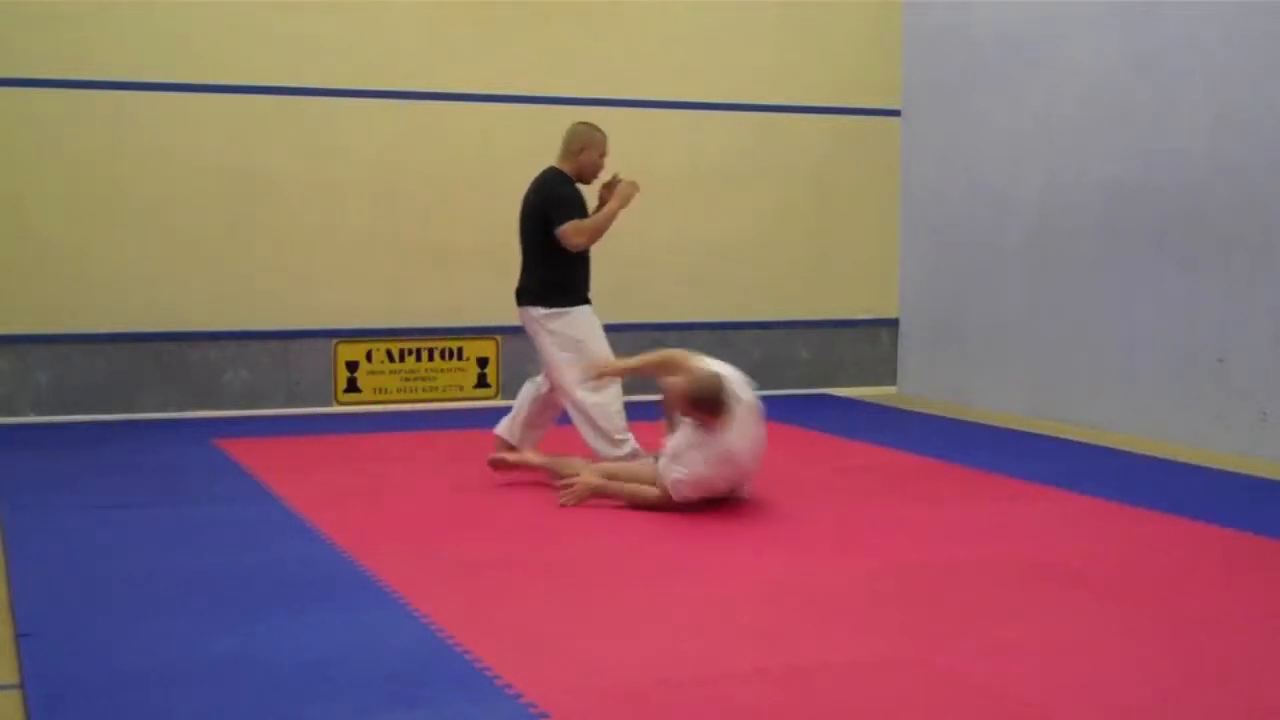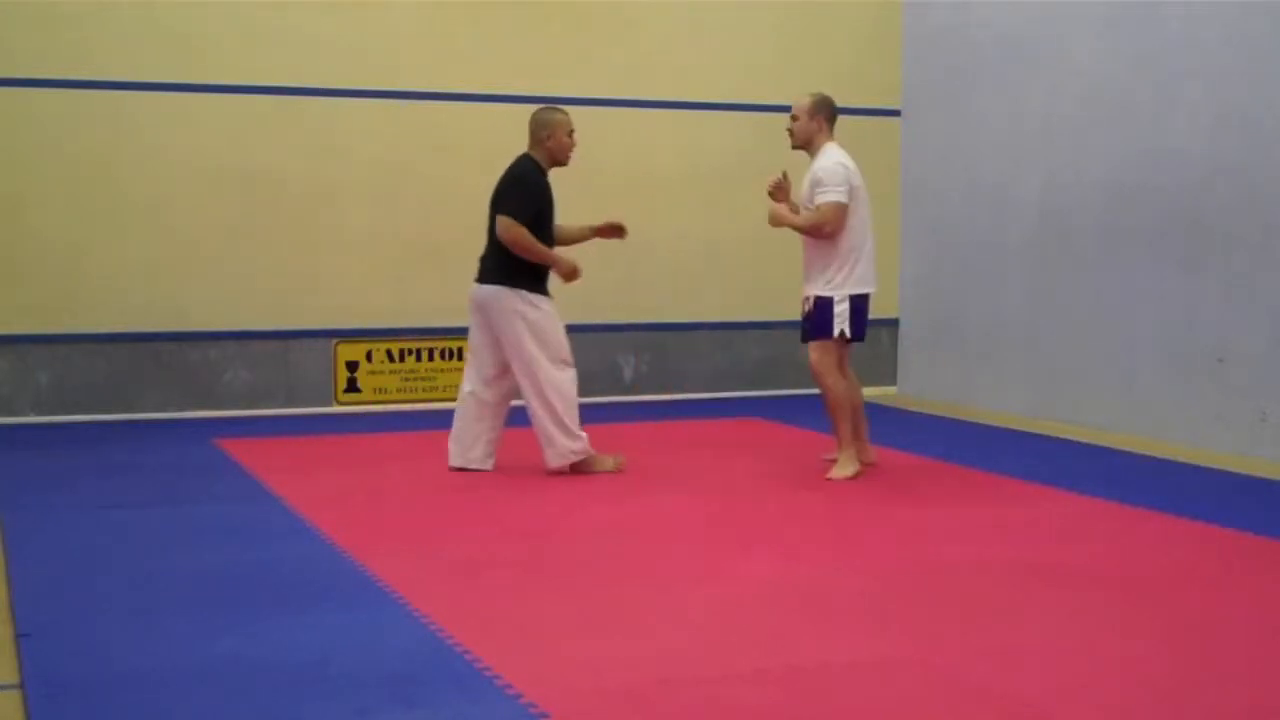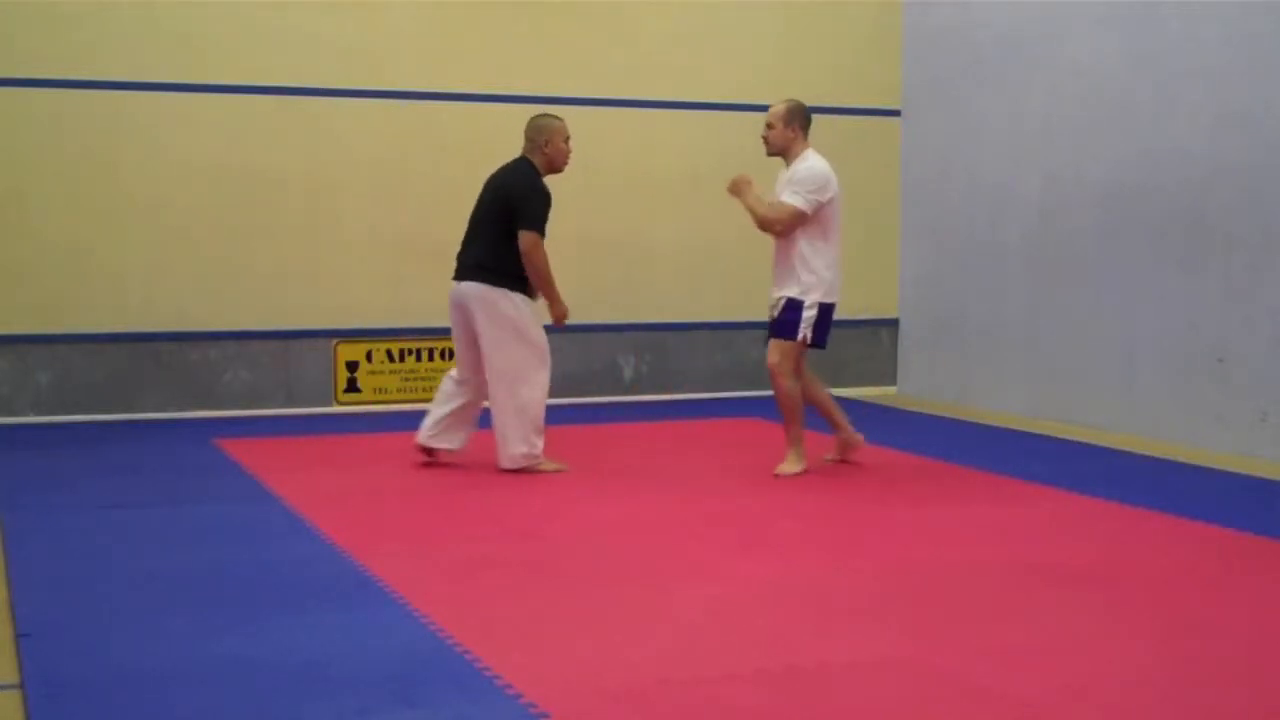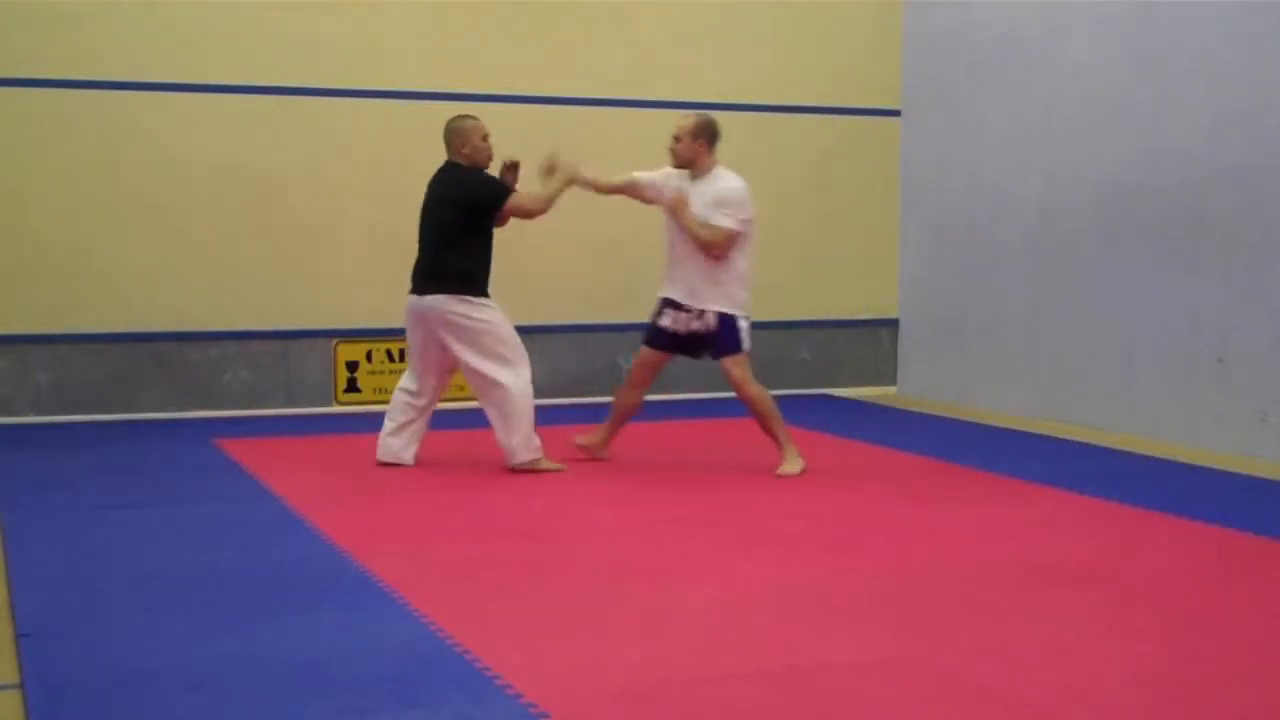
dt=0.5s
person 1, frame 1
left shoulder: (551, 186)
right shoulder: (560, 190)
left elbow: (576, 237)
right elbow: (577, 240)
left wrist: (602, 206)
right wrist: (617, 204)
left hip: (546, 302)
right hip: (558, 306)
left knee: (557, 379)
right knee: (595, 380)
left ankle: (511, 438)
right ankle: (624, 456)
person 1, frame 2
left shoulder: (526, 175)
right shoulder: (526, 177)
left elbow: (544, 235)
right elbow: (508, 232)
left wrist: (594, 232)
right wrist: (556, 261)
left hip: (491, 288)
right hip: (516, 293)
left knee: (486, 377)
right knee: (550, 372)
left ankle: (468, 454)
right ankle: (574, 454)
person 1, frame 3
left shoulder: (508, 175)
right shoulder: (533, 187)
right elbow: (530, 250)
right wrist: (555, 302)
left hip: (465, 285)
right hip: (496, 291)
left knee: (472, 372)
right knee: (527, 368)
left ankle: (435, 438)
right ankle: (523, 454)
person 1, frame 4
left shoulder: (445, 181)
right shoulder: (472, 183)
left elbow: (496, 218)
right elbow: (529, 207)
left wrist: (506, 183)
right wrist: (558, 180)
left hip: (424, 297)
right hip: (458, 301)
left knee: (422, 378)
right knee: (508, 367)
left ankle: (394, 450)
right ankle: (524, 454)
person 2, frame 1
left shoulder: (701, 470)
right shoulder: (728, 383)
left elbow: (658, 496)
right elbow: (678, 358)
left wrist: (596, 486)
right wrist: (619, 366)
left knee: (597, 472)
right knee: (670, 373)
left ankle: (538, 462)
person 2, frame 2
left shoulder: (830, 166)
right shoulder: (825, 165)
left elbow: (828, 226)
left wrist: (785, 217)
right wrist: (788, 205)
left hip: (838, 288)
right hip: (829, 286)
left knee: (822, 363)
right knee: (836, 366)
left ankle: (849, 453)
right ankle: (861, 447)
person 2, frame 3
left shoulder: (813, 171)
right shoulder: (790, 172)
left elbow: (779, 225)
left wrist: (748, 195)
right wrist: (755, 203)
left hip: (809, 291)
right hip: (789, 288)
left knee: (778, 364)
right knee: (793, 370)
left ankle: (797, 451)
right ankle: (846, 435)
person 2, frame 4
left shoulder: (730, 189)
right shoulder: (671, 179)
left elbow: (716, 246)
right elbow: (618, 185)
left wrist: (682, 212)
right wrist: (575, 178)
left hip: (722, 306)
right hip: (679, 301)
left knee: (741, 380)
right knee: (640, 370)
left ankle: (789, 452)
right ankle: (601, 440)
